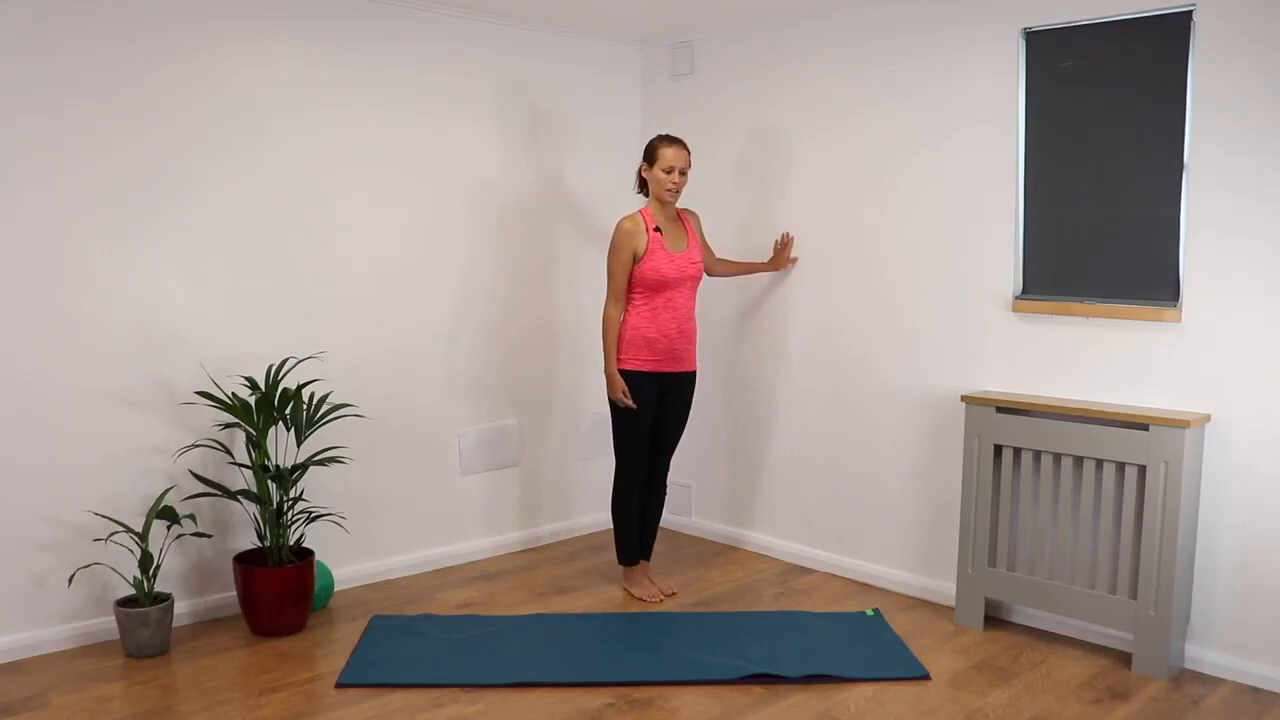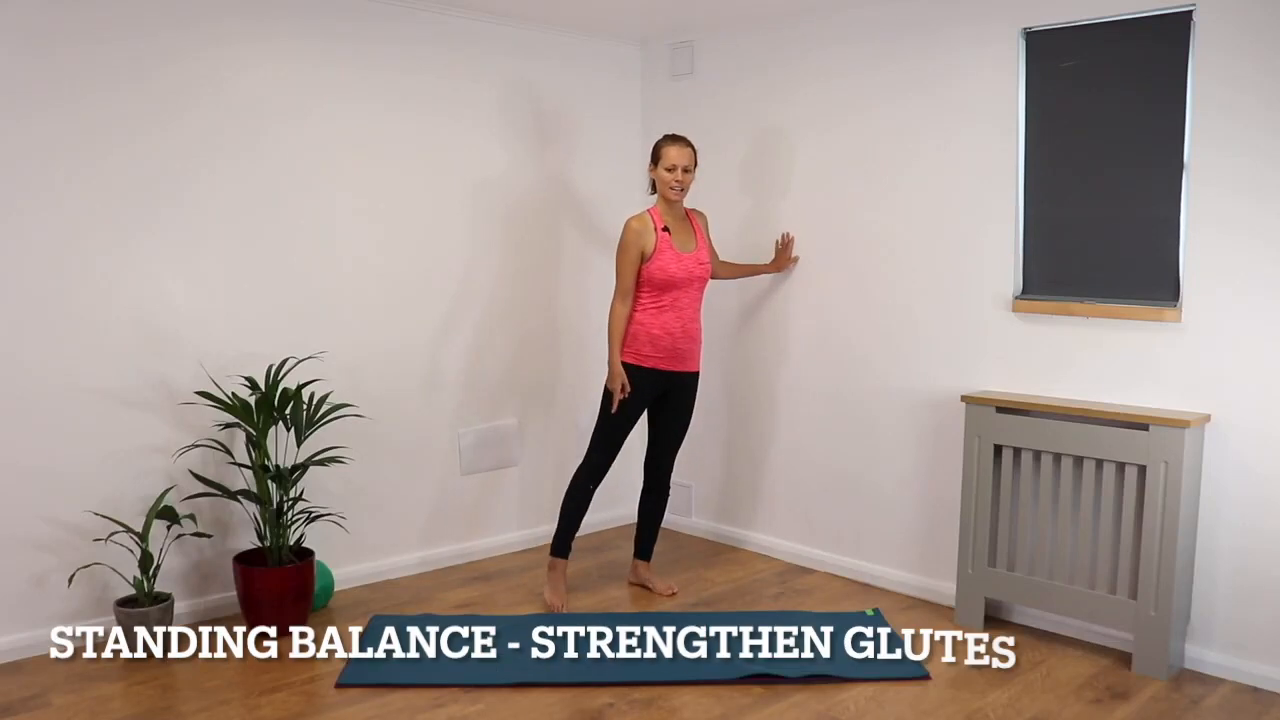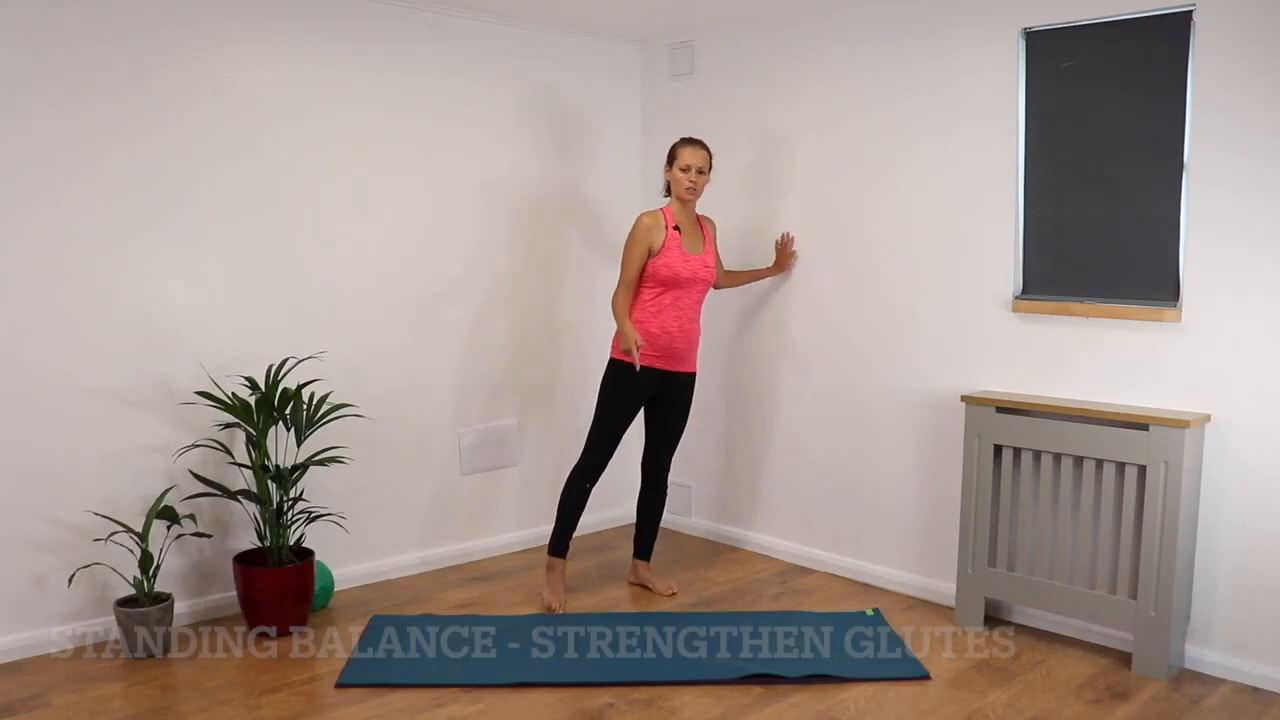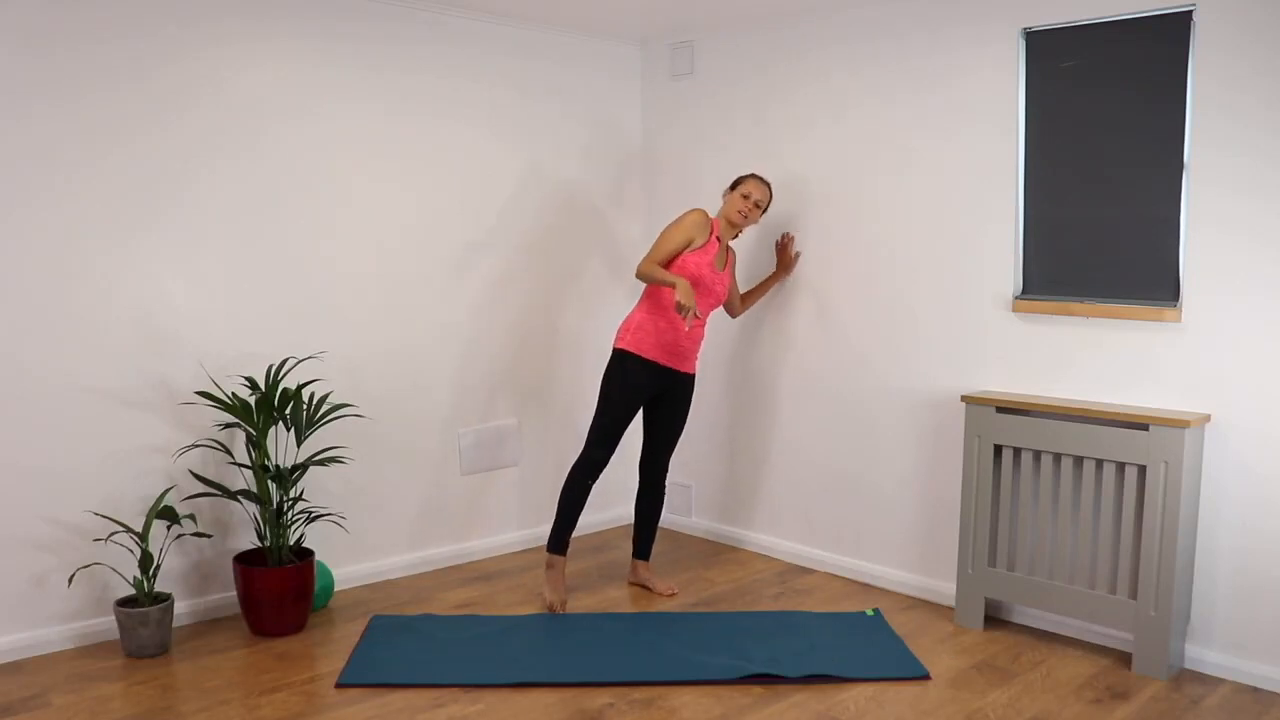
dt=1s
person 1, frame 1
left shoulder: (690, 222)
right shoulder: (630, 229)
left elbow: (711, 265)
right elbow: (614, 304)
left wrist: (769, 265)
right wrist: (611, 370)
left hip: (680, 368)
right hip: (637, 367)
left knee: (658, 471)
right knee: (631, 470)
left ankle: (644, 564)
right ankle: (630, 570)
person 1, frame 2
left shoulder: (698, 222)
right shoulder: (638, 228)
left elbow: (713, 268)
right elbow: (622, 300)
left wrist: (769, 267)
right wrist: (614, 364)
left hip: (684, 368)
right hip: (640, 364)
left knee: (660, 470)
right knee: (597, 463)
left ankle: (641, 566)
right ankle: (557, 566)
person 1, frame 3
left shoulder: (708, 228)
right shoulder: (650, 223)
left elbow: (718, 279)
right elbow: (623, 292)
left wrist: (773, 269)
right wrist: (626, 325)
left hip: (681, 369)
right hip: (635, 363)
left knee: (658, 468)
right knee: (594, 460)
left ankle: (641, 566)
right ankle: (555, 567)
person 1, frame 4
left shoulder: (729, 255)
right shoulder: (696, 222)
left elbow: (735, 307)
right elbow: (644, 268)
left wrist: (778, 275)
right wrist: (679, 282)
left hip: (680, 371)
right hip: (638, 355)
left knee: (656, 468)
right knee: (595, 455)
left ankle: (640, 565)
right ankle: (555, 562)
